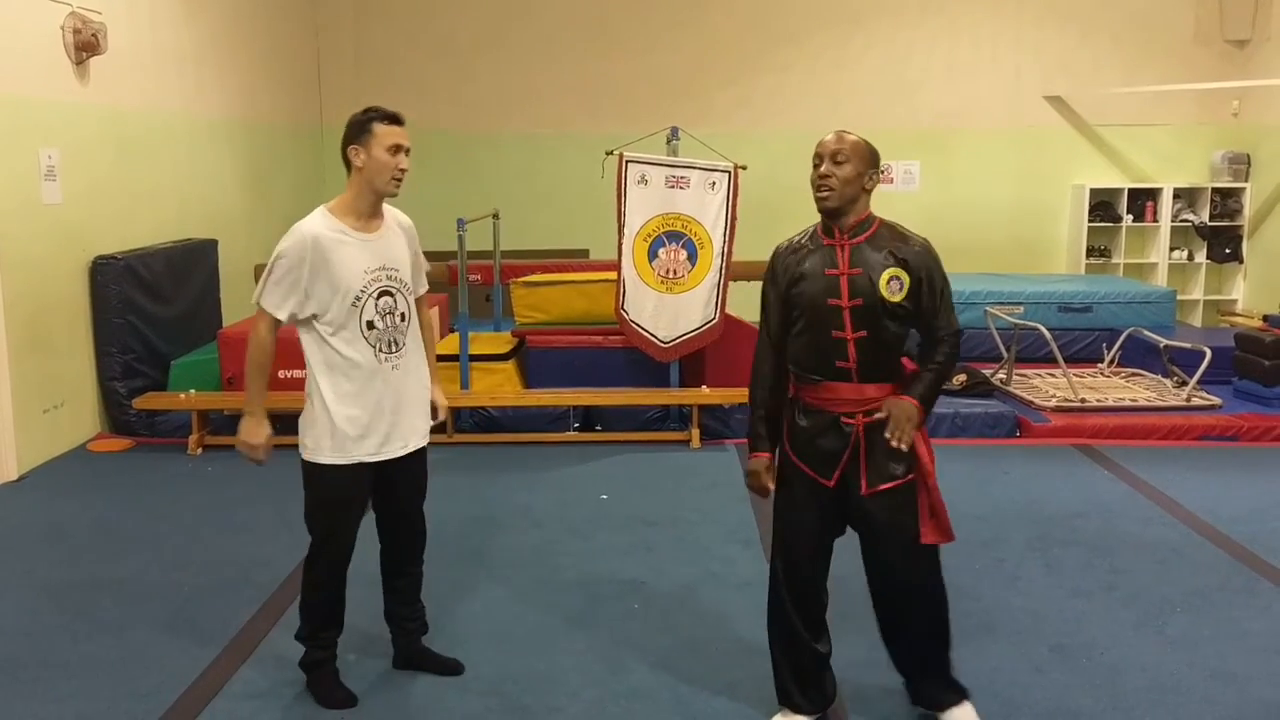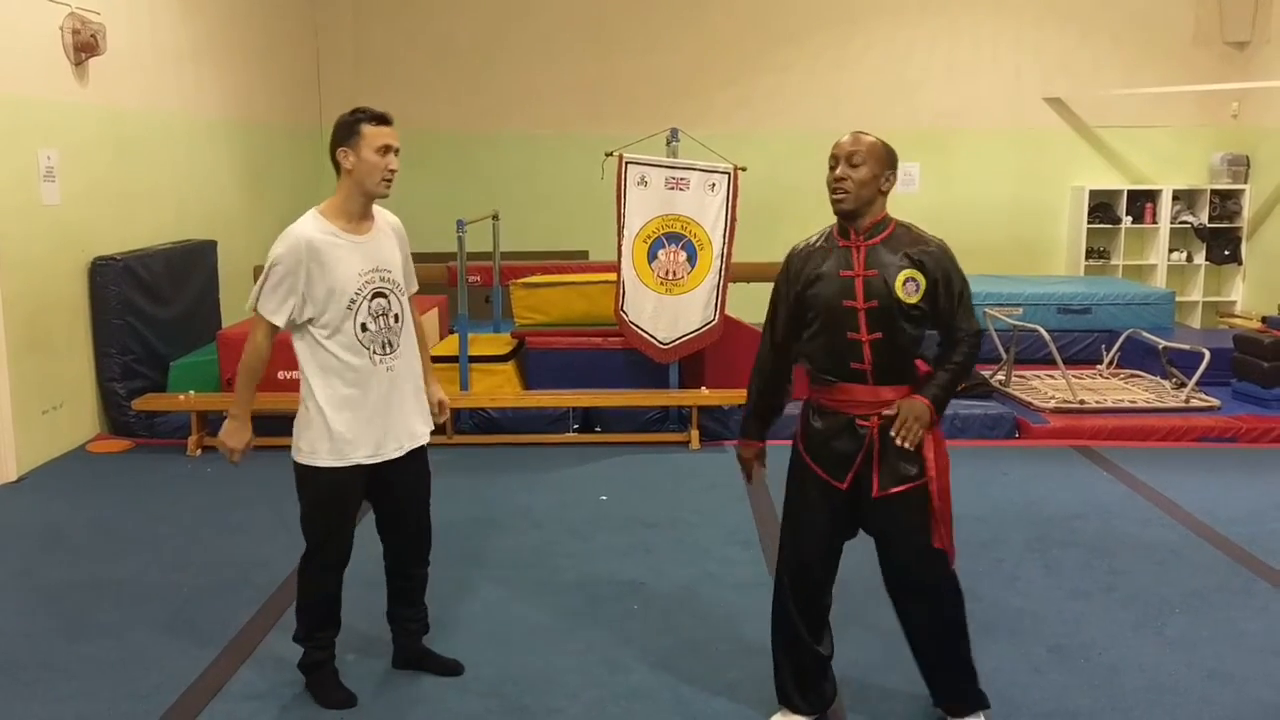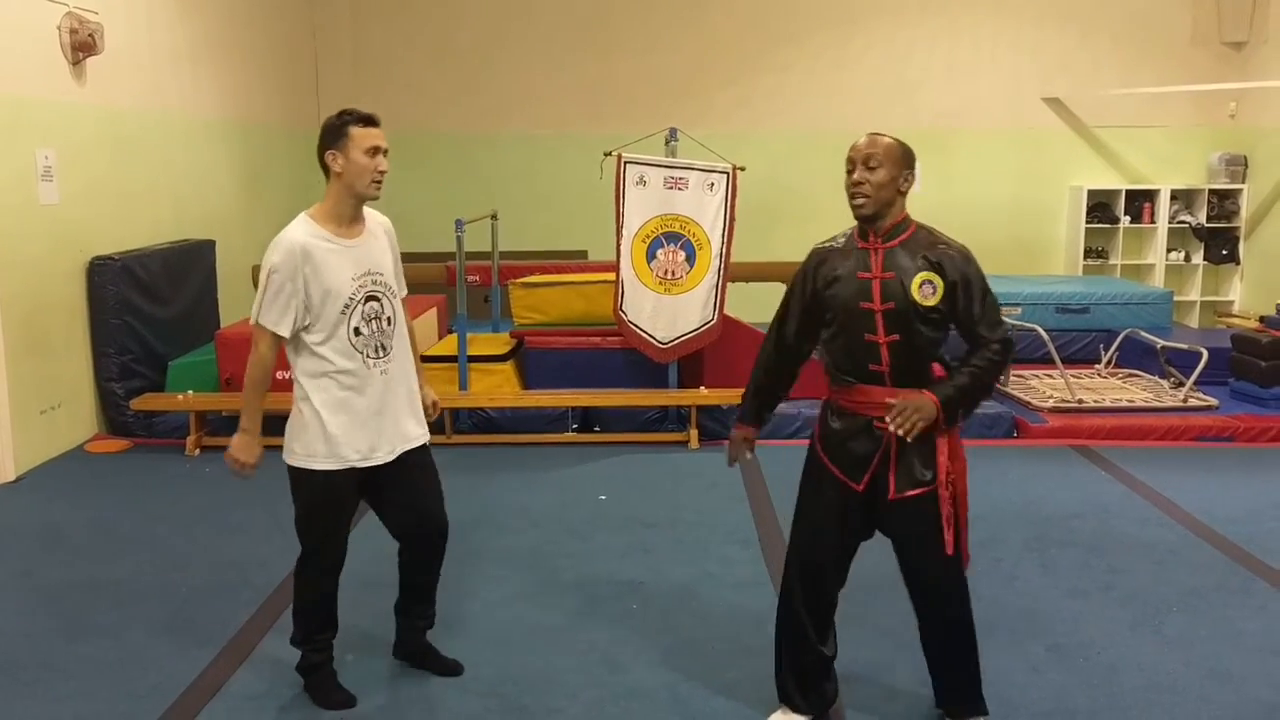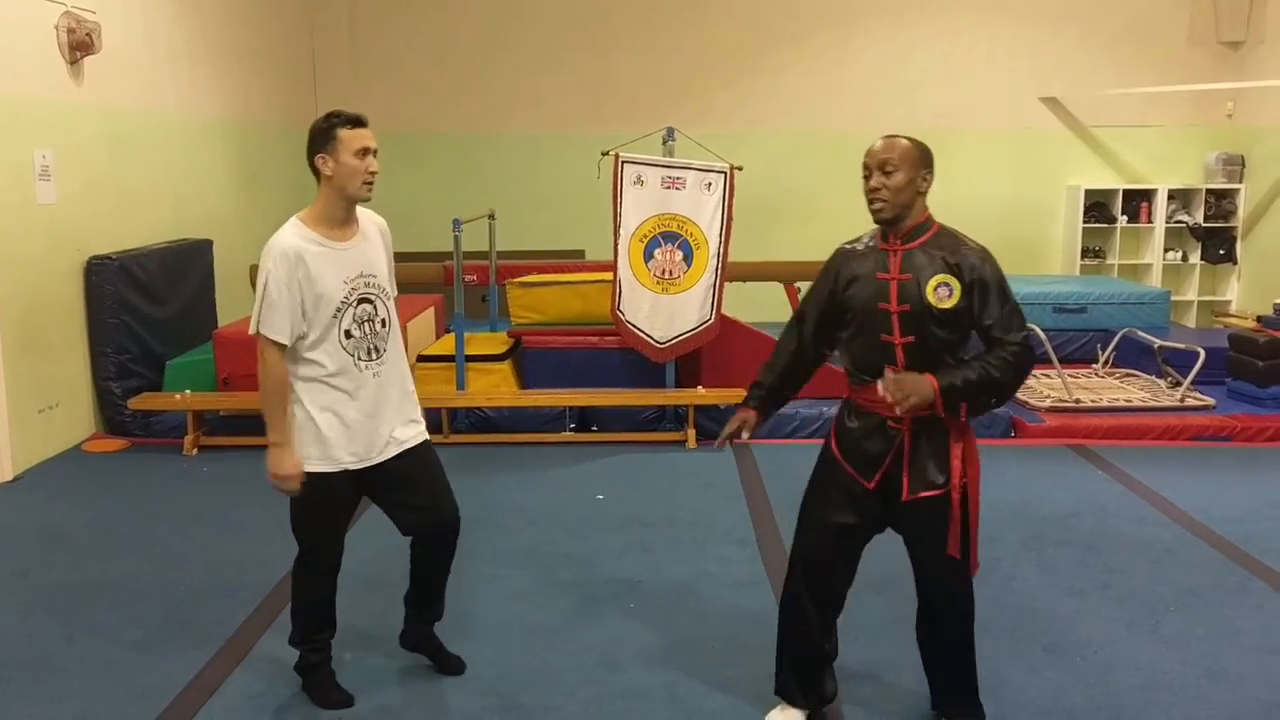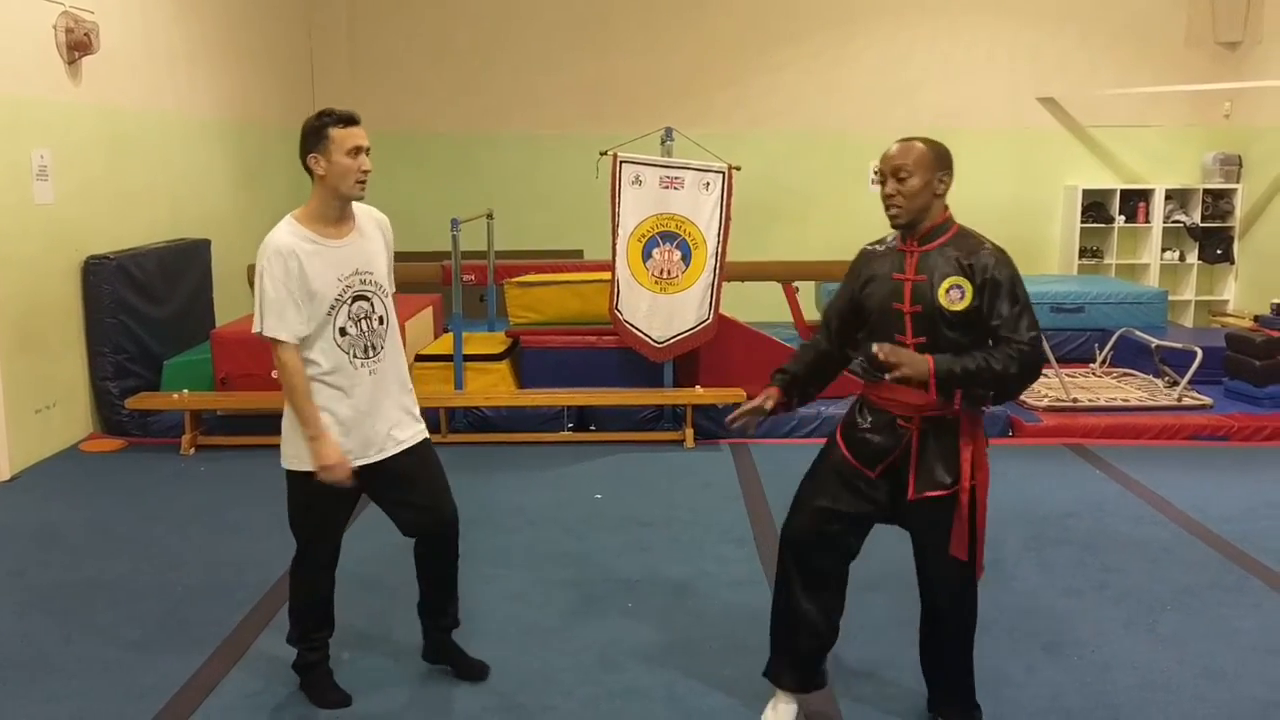
dt=0.1s
person 1, frame 1
left shoulder: (403, 228)
right shoulder: (311, 240)
right elbow: (268, 328)
left wrist: (432, 380)
right wrist: (254, 415)
left hip: (404, 427)
right hip: (340, 437)
left knee: (407, 541)
right knee: (331, 553)
left ankle: (408, 641)
right ankle: (319, 661)
person 1, frame 2
left shoulder: (392, 228)
right shoulder: (304, 243)
right elbow: (263, 333)
left wrist: (430, 379)
right wrist: (239, 417)
left hip: (402, 428)
right hip: (334, 440)
left knee: (412, 540)
right knee: (327, 555)
left ankle: (409, 641)
right ankle: (318, 661)
person 1, frame 3
left shoulder: (382, 229)
right shoulder: (296, 247)
right elbow: (268, 344)
left wrist: (419, 381)
right wrist: (247, 430)
left hip: (398, 426)
right hip: (327, 442)
left knee: (428, 527)
right knee: (322, 558)
left ankle: (413, 637)
right ankle: (316, 663)
person 1, frame 4
left shoulder: (376, 229)
right shoulder: (289, 251)
right elbow: (274, 353)
left wrist: (410, 387)
right wrist: (280, 442)
left hip: (397, 426)
right hip: (325, 443)
left knee: (441, 522)
right knee: (320, 559)
left ankle: (419, 627)
right ankle: (314, 664)
person 1, frame 5
left shoulder: (376, 226)
right shoulder: (283, 248)
right elbow: (286, 353)
right wrist: (319, 439)
left hip: (396, 424)
right hip: (324, 440)
left knee: (440, 526)
right knee: (317, 556)
left ankle: (439, 636)
right ankle: (312, 662)
person 2, frame 1
left shoulder: (908, 252)
right shoulder: (790, 257)
left elbow: (943, 340)
right elbow: (771, 355)
left wrist: (917, 399)
right wrist: (762, 445)
left hip: (888, 434)
right hip: (811, 434)
left knee: (909, 574)
right knee: (796, 572)
person 2, frame 2
left shoulder: (926, 254)
right shoulder: (806, 259)
left elbow: (964, 340)
right elbow: (775, 351)
left wrist: (930, 399)
right wrist: (753, 431)
left hip: (900, 437)
right hip: (827, 436)
left knee: (924, 576)
right knee: (802, 573)
person 2, frame 3
left shoulder: (945, 258)
right shoulder: (827, 258)
left elbow: (994, 346)
right elbow: (786, 341)
left wrist: (940, 399)
right wrist: (751, 417)
left hip: (920, 443)
right hip: (843, 435)
left knee: (938, 581)
right knee: (811, 569)
person 2, frame 4
left shoulder: (967, 260)
right shoulder: (849, 260)
left elbow: (1014, 350)
right elbow: (804, 339)
left wrist: (939, 387)
right wrist: (757, 403)
left hip: (934, 443)
right hip: (860, 434)
left knee: (944, 583)
right knee: (816, 562)
person 2, frame 5
left shoulder: (983, 262)
right shoulder: (873, 259)
left elbow: (1022, 358)
right elbow: (834, 336)
left wrist: (936, 371)
right wrist: (780, 390)
left hip: (944, 441)
right hip: (869, 428)
left knee: (947, 581)
right knee: (808, 536)
